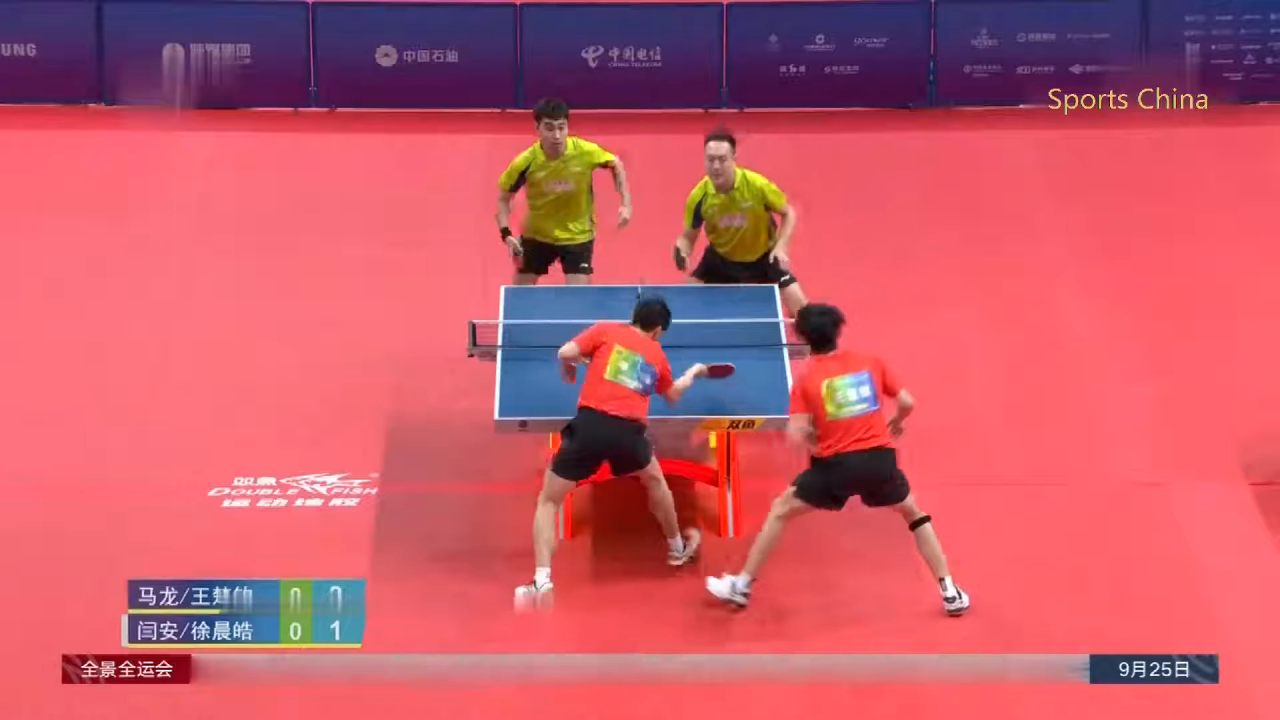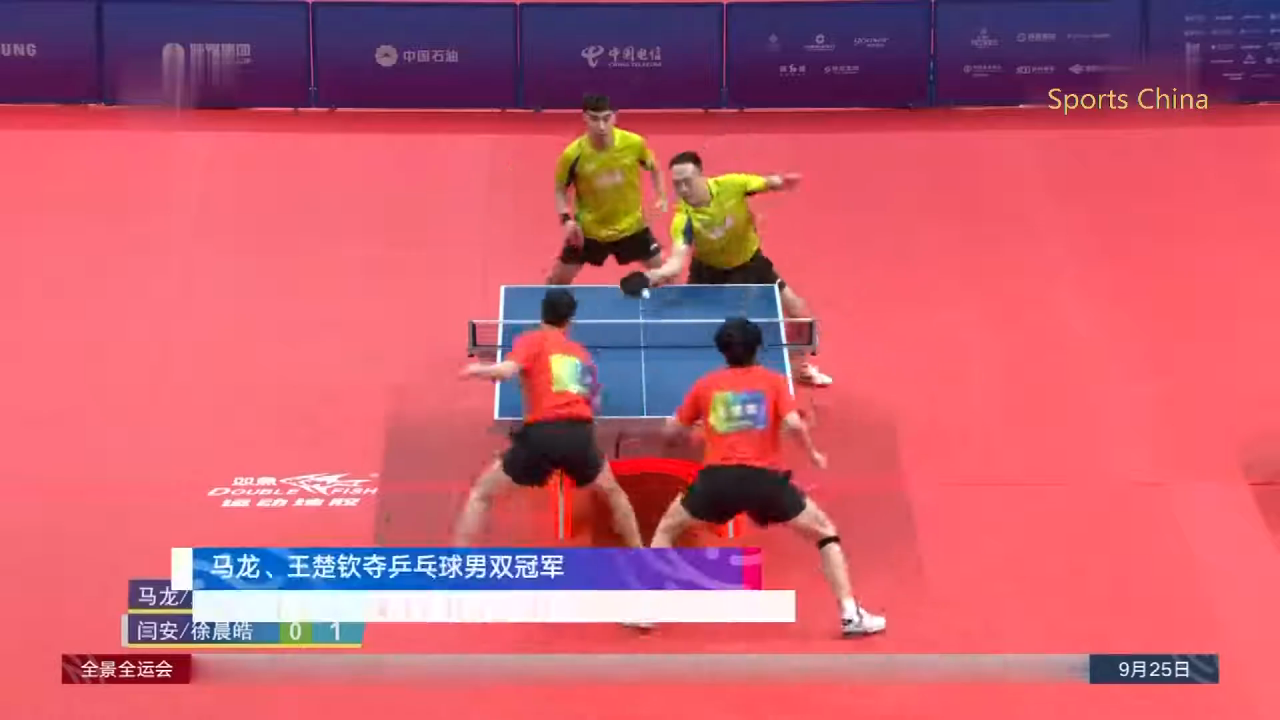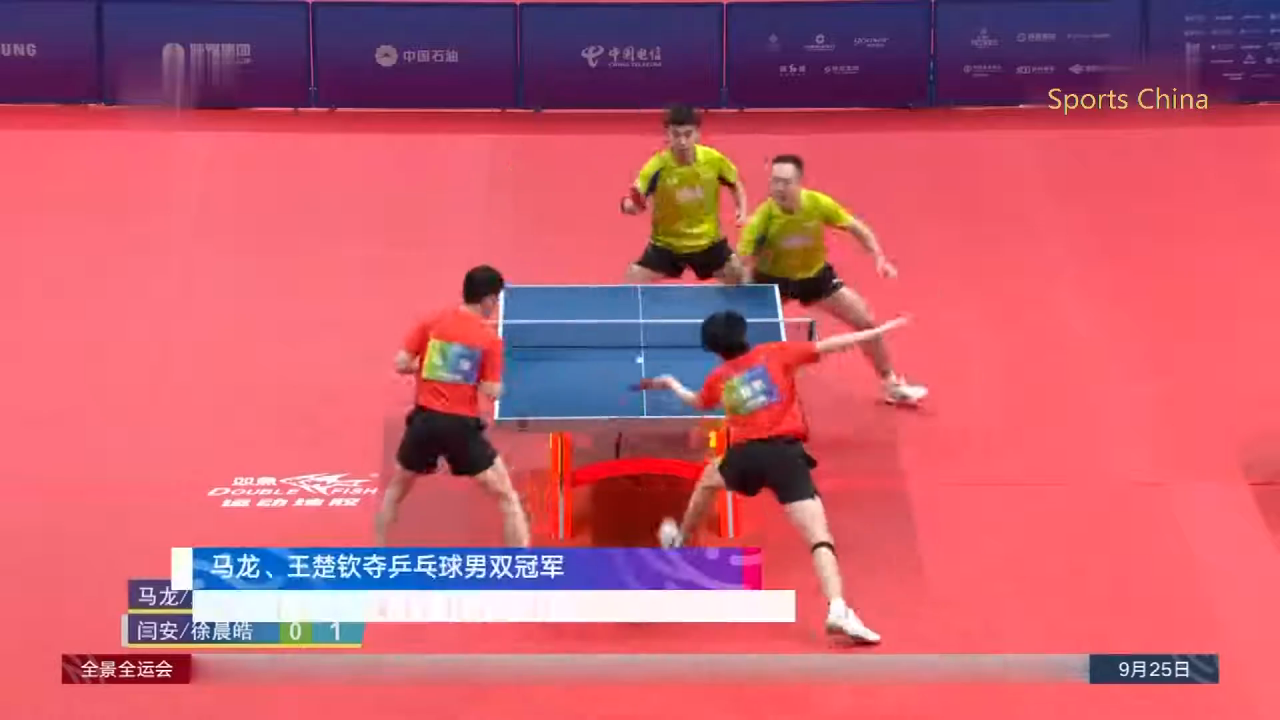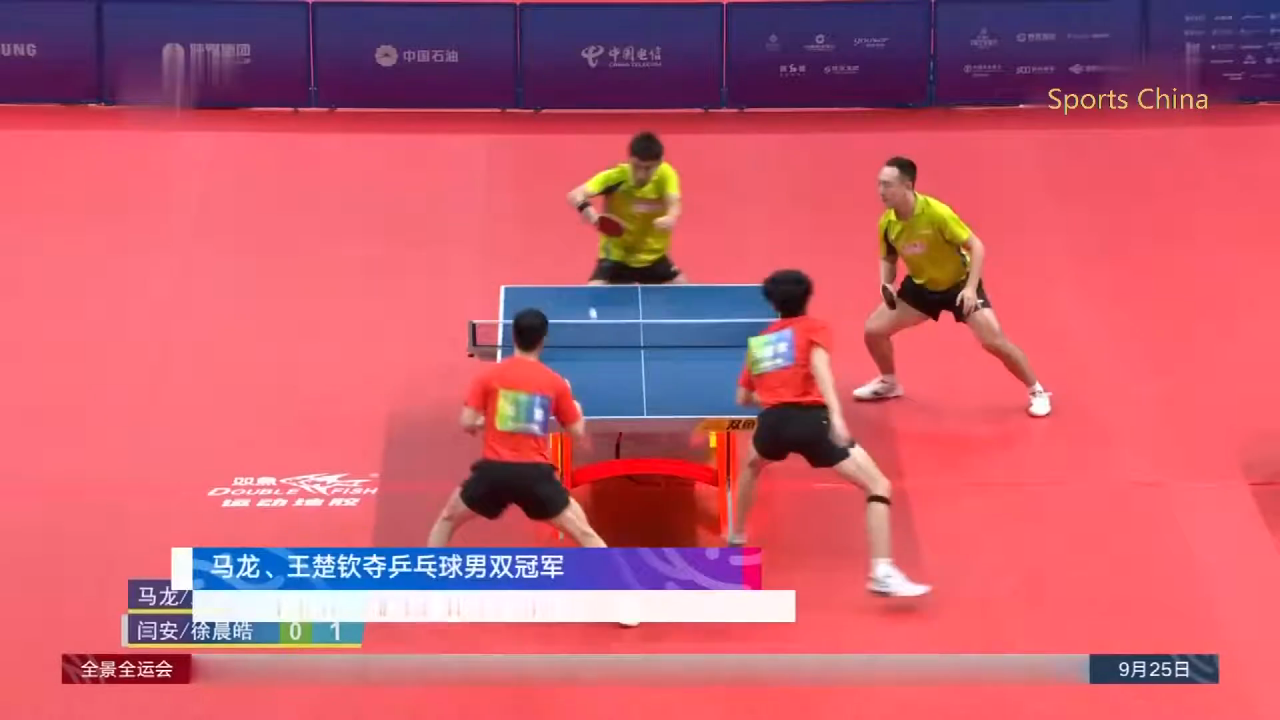
dt=0.5s
person 1, frame 1
left shoulder: (807, 379)
right shoulder: (869, 363)
left elbow: (797, 436)
right elbow: (907, 402)
right wrist: (896, 423)
left hip: (837, 465)
right hip: (880, 460)
left knee: (780, 513)
right knee: (914, 514)
left ankle: (741, 586)
right ankle: (949, 592)
person 1, frame 2
left shoulder: (705, 385)
right shoulder: (774, 382)
left elbow: (672, 429)
right elbow: (795, 423)
right wrist: (812, 451)
left hip: (718, 480)
right hip: (765, 480)
left knee: (667, 528)
right knee: (826, 533)
right ankle: (851, 614)
person 1, frame 3
left shoulder: (718, 378)
right shoulder: (776, 353)
left elbow: (696, 402)
right elbow: (827, 346)
left wrist: (672, 385)
right wrist: (878, 331)
left hip: (744, 455)
right hip: (785, 455)
left knee: (709, 478)
right knee: (820, 539)
left ankle: (679, 540)
right ankle: (839, 612)
person 1, frame 4
left shoulder: (758, 339)
right shoulder: (813, 327)
left elbow: (742, 397)
right elbow: (819, 366)
right wrist: (837, 416)
left hip: (771, 421)
right hip: (807, 419)
left knee: (751, 466)
right knee: (877, 486)
left ankle: (736, 541)
right ankle: (883, 572)
person 2, frame 1
left shoulder: (605, 330)
right shoulder: (658, 355)
left elbow: (565, 354)
right elbow: (672, 394)
left wrist: (569, 369)
right wrist: (695, 371)
left hip: (590, 425)
right hip: (628, 432)
left knee: (548, 501)
right knee: (654, 479)
left ankle: (542, 580)
right ankle: (677, 547)
person 2, frame 2
left shoulder: (531, 341)
right shoulder: (582, 355)
left elbow: (506, 371)
right elbow: (594, 400)
left wrist: (475, 370)
left hip: (541, 436)
right hip: (579, 438)
left knee: (481, 495)
right knee: (612, 493)
person 2, frame 3
left shoulder: (432, 323)
right shoulder: (490, 338)
left elbow: (401, 364)
right elbow: (492, 392)
left hip: (423, 421)
right hip: (461, 427)
left knee: (397, 488)
right knee: (508, 499)
person 2, frame 4
left shoulder: (490, 376)
right shoulder: (556, 384)
left elbow: (467, 423)
right elbow: (578, 431)
right wrist: (574, 407)
left hip: (493, 471)
right hip: (535, 475)
left knee: (447, 520)
right knee: (585, 535)
person 3, frame 1
left shoulder: (757, 186)
right shoulder: (699, 196)
left elbow: (789, 214)
right elbow: (688, 237)
left wrist: (781, 246)
right wrist: (682, 251)
left hip: (764, 257)
right hip: (720, 258)
person 3, frame 2
left shoulder: (731, 185)
right shoulder: (683, 218)
left elbow: (767, 184)
right elbow: (678, 259)
left wrist: (784, 181)
right wrist: (659, 274)
left hip: (750, 263)
right hip: (709, 272)
left knee: (799, 314)
left ankle: (802, 367)
person 3, frame 3
left shoulder: (820, 204)
right shoulder: (762, 219)
left elbow: (857, 228)
right elbow: (744, 261)
left wrist: (879, 258)
left hip: (815, 274)
right hip: (772, 279)
left knee: (867, 322)
left ankle: (893, 385)
person 3, frame 4
left shoulder: (936, 213)
right shoulder: (886, 223)
left elbow: (976, 246)
right elbow: (888, 258)
left wrist: (971, 287)
right wrist: (887, 282)
left hip: (958, 286)
right hip: (919, 286)
left knee: (995, 340)
right knee: (873, 331)
left ankle: (1035, 390)
right ankle: (888, 382)
person 4, frame 1
left shoulder: (585, 151)
right shoulder: (525, 162)
left elbow: (617, 165)
right elbow: (503, 199)
left wrist: (626, 204)
right wrist: (506, 233)
left hip: (577, 235)
right hip: (536, 235)
person 4, frame 2
left shoulder: (634, 144)
right shoulder: (574, 154)
left elbow: (653, 169)
right elbow: (560, 190)
left wrist: (662, 198)
right wrist: (566, 219)
left hip: (632, 228)
right hip: (589, 231)
right knee: (557, 281)
person 4, frame 3
left shoulder: (714, 160)
right shoulder: (656, 167)
left elbow: (737, 187)
right elbow: (635, 200)
left wrist: (742, 211)
right wrist: (628, 204)
left hip: (709, 242)
right hip: (666, 244)
person 4, frame 4
left shoulder: (666, 174)
right shoulder: (615, 178)
left elbow: (675, 205)
right elbow: (574, 196)
left wrist: (670, 219)
right wrist: (587, 210)
left hip: (654, 257)
right hip: (616, 259)
